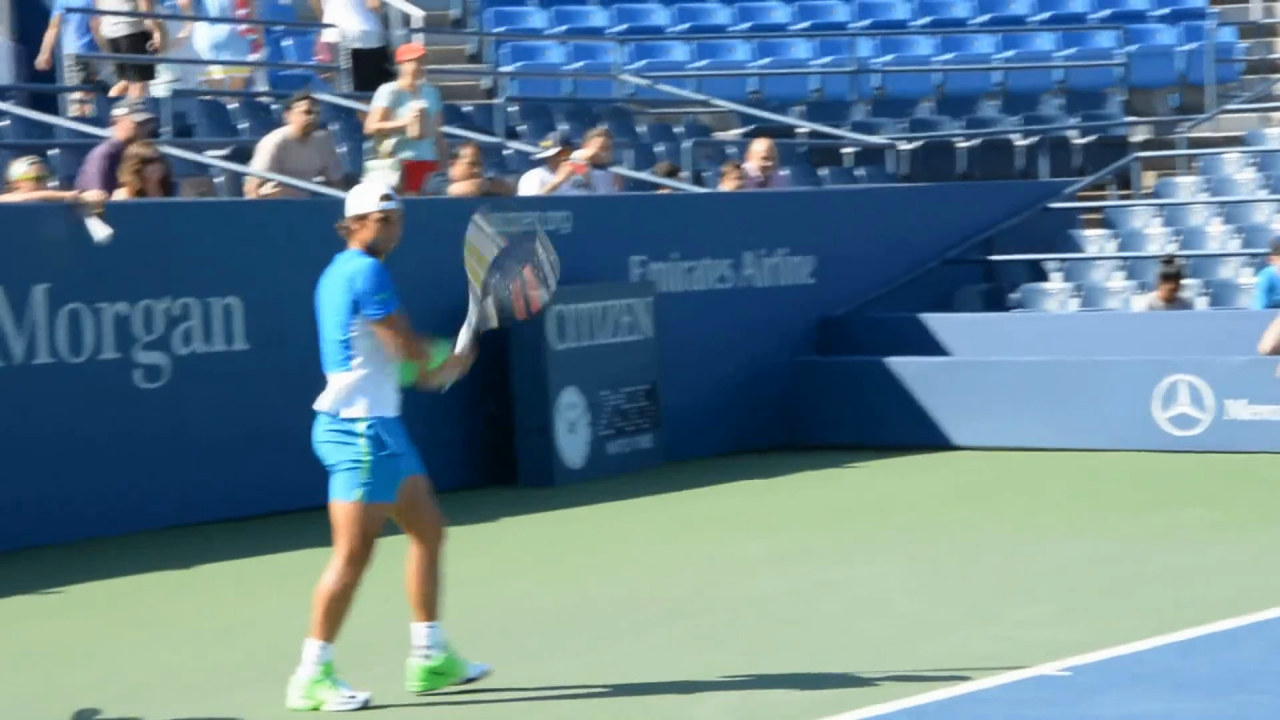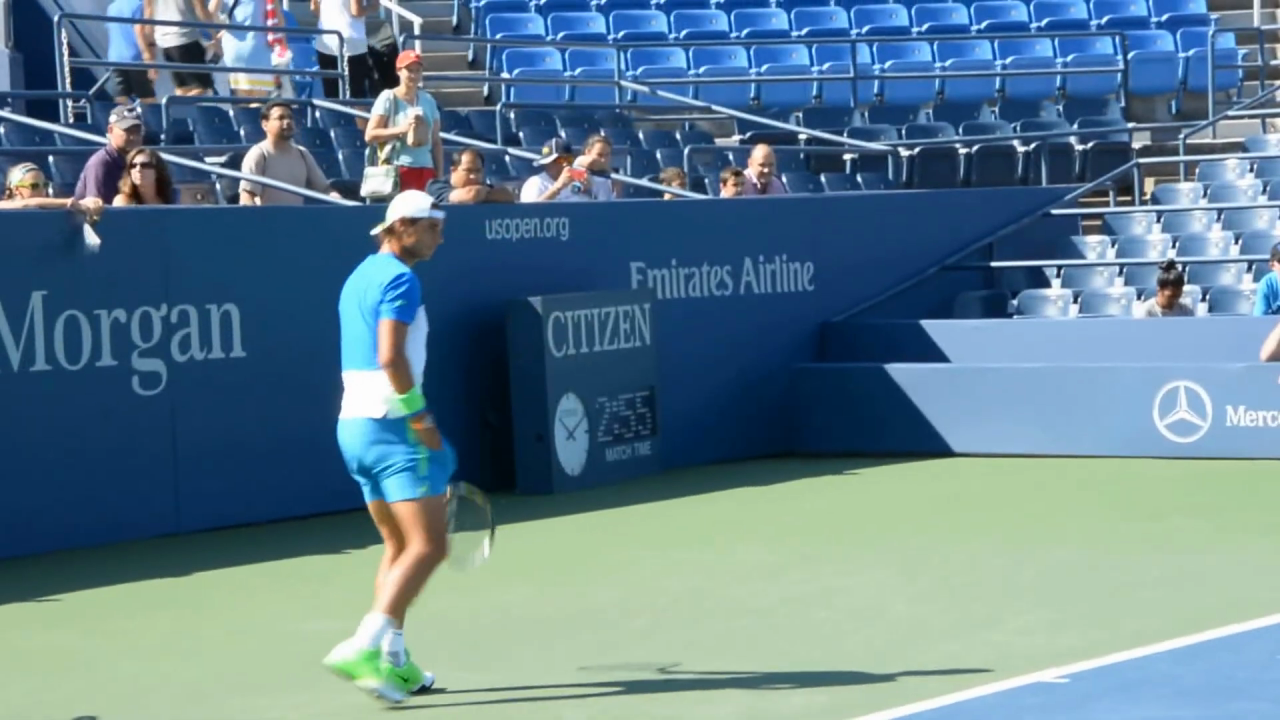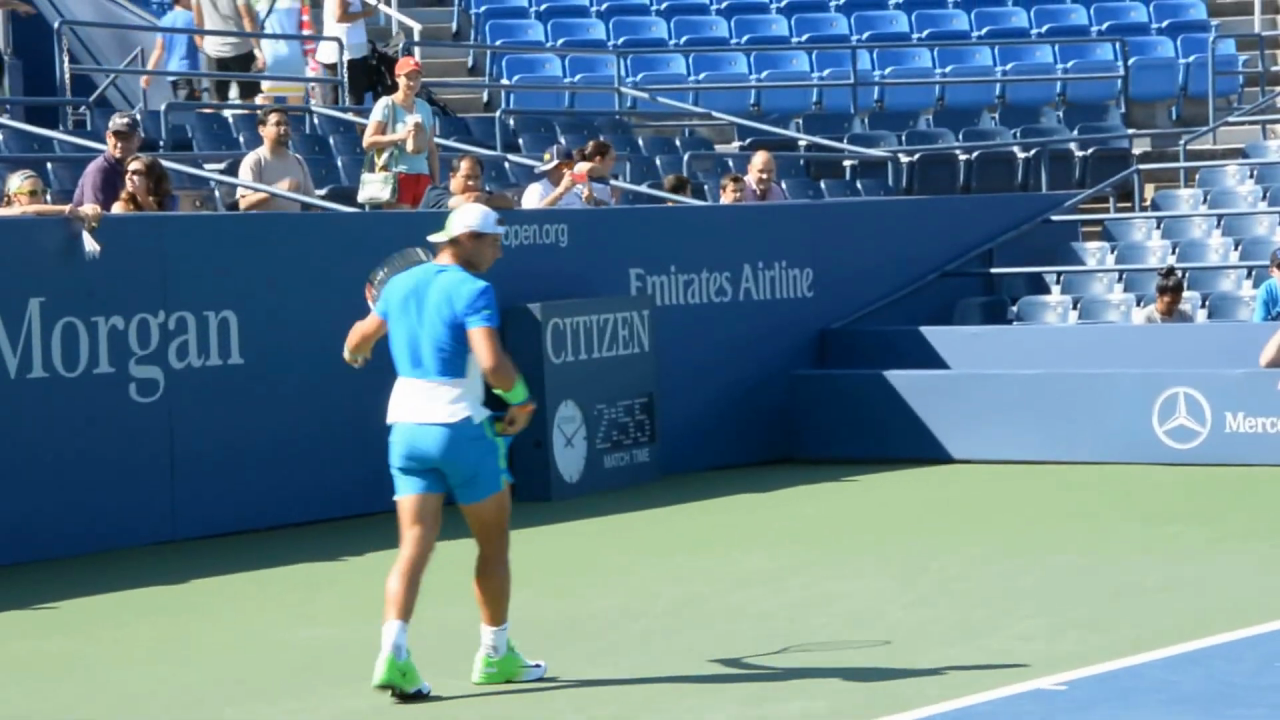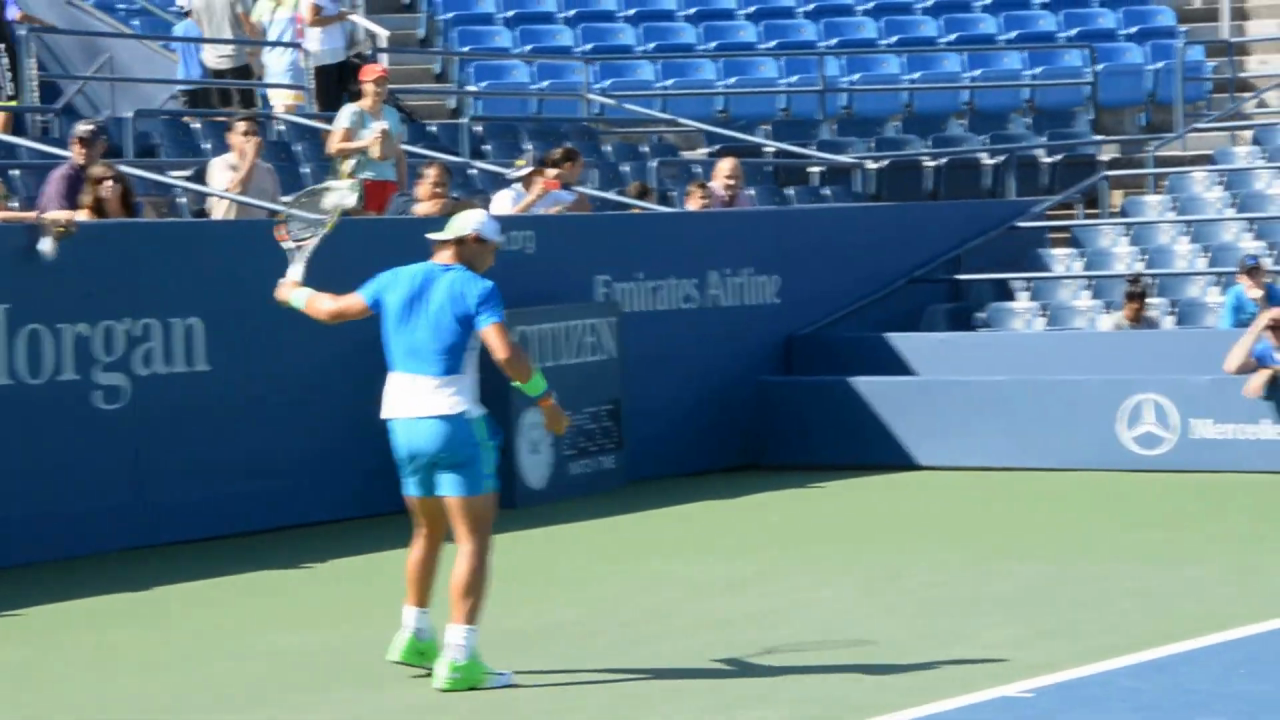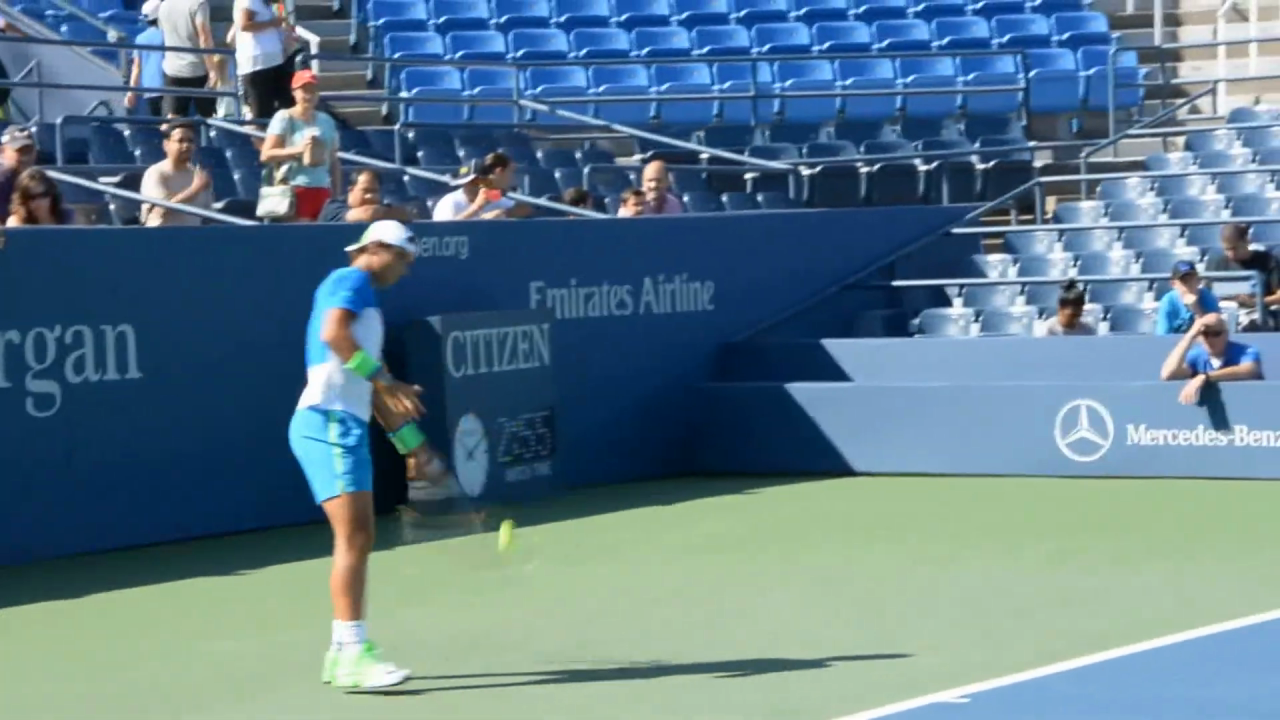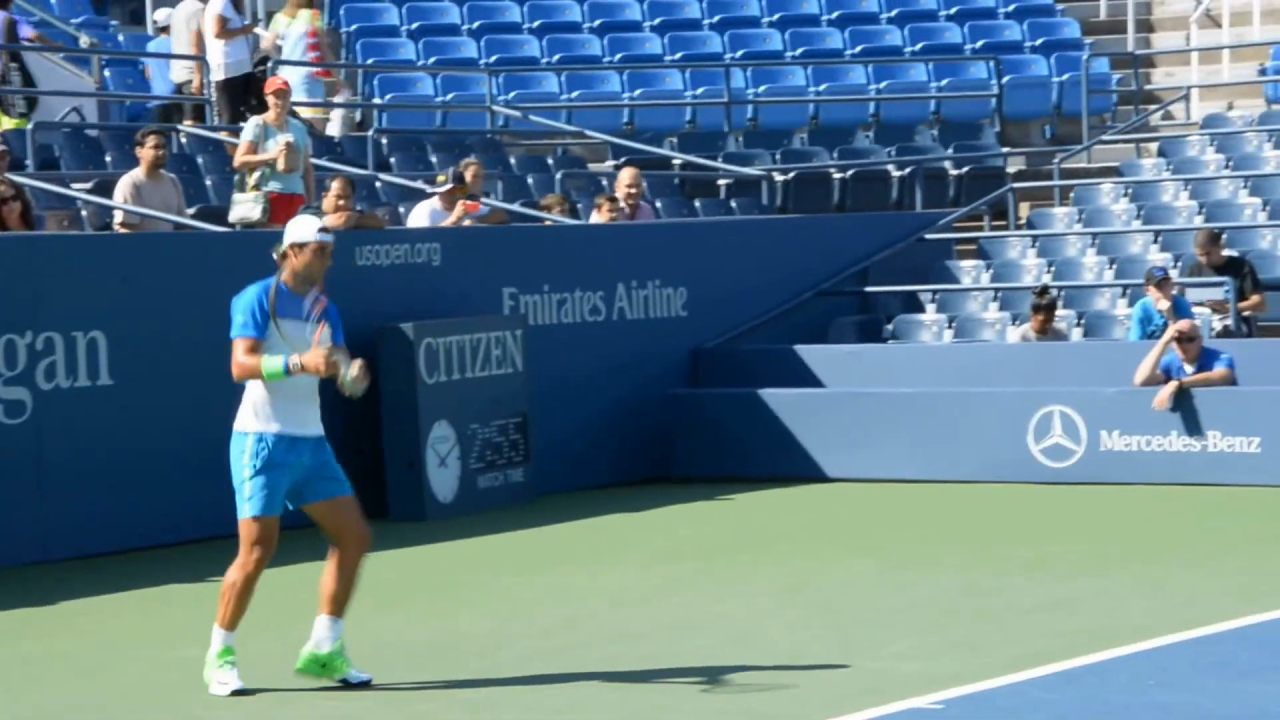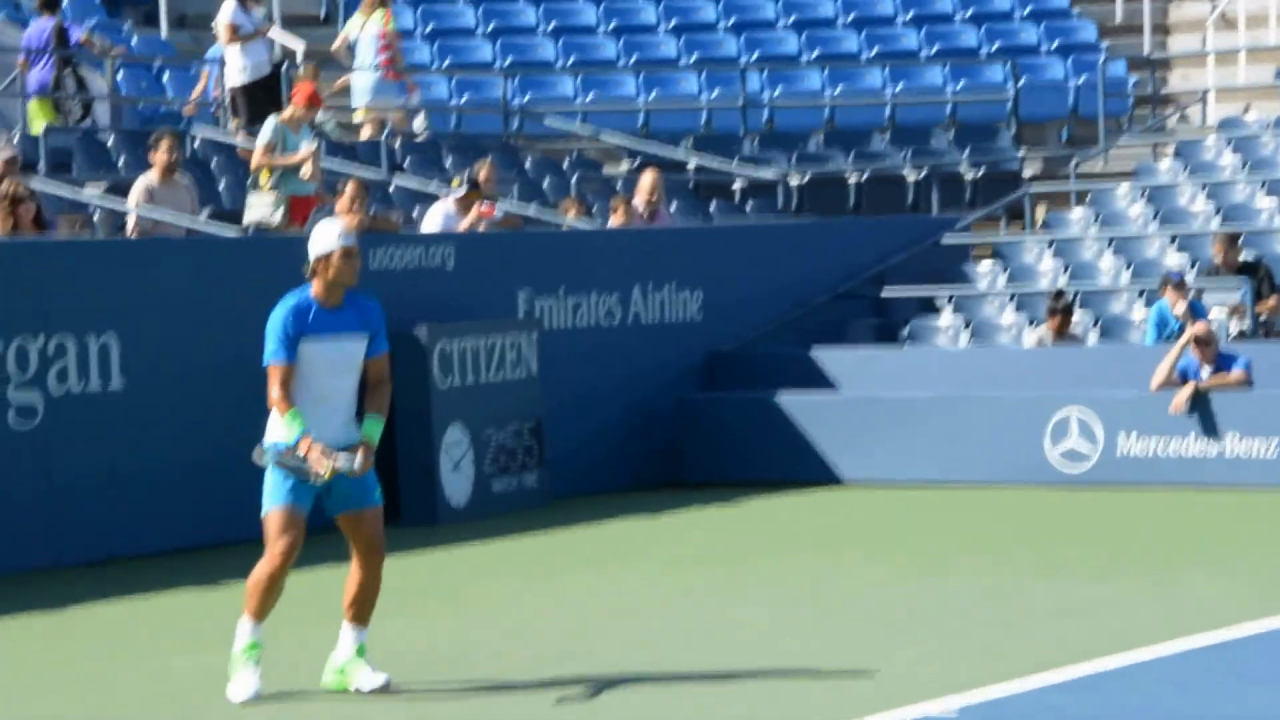
dt=0.5s
person 1, frame 1
left shoulder: (348, 272)
right shoulder: (366, 272)
right elbow: (407, 345)
left wrist: (432, 369)
right wrist: (446, 359)
left hip: (373, 426)
right hip: (360, 428)
left knee: (429, 531)
right knee: (353, 555)
left ankle: (433, 658)
right ankle: (311, 677)
person 1, frame 2
left shoulder: (362, 276)
right shoulder: (400, 278)
right elbow: (392, 358)
right wrist: (421, 417)
left hip: (354, 425)
right hip: (392, 428)
left knee: (400, 546)
right knee: (429, 545)
left ankle: (394, 663)
right ankle: (363, 648)
person 1, frame 3
left shoulder: (399, 283)
right shoulder: (474, 291)
left elbow: (358, 341)
right elbow: (494, 364)
left wrist: (354, 352)
right wrist: (521, 402)
left hip: (407, 429)
right hip: (460, 429)
left knee: (414, 547)
right knee: (493, 544)
left ankle: (394, 653)
right ankle: (495, 654)
person 1, frame 4
left shoulder: (394, 281)
right shoulder: (477, 289)
left elbow: (333, 309)
right elbow: (508, 354)
left wrist: (293, 293)
right wrist: (545, 398)
left hip: (404, 423)
right hip: (456, 423)
left knee: (427, 533)
right knee: (473, 542)
left ankle: (414, 638)
right ankle: (459, 660)
person 1, frame 5
left shoulder: (366, 311)
right shoulder: (348, 282)
left elbow: (379, 392)
right elbow: (332, 335)
left wrist: (412, 443)
right wrist: (380, 378)
left hip: (347, 428)
right hip: (327, 423)
left knee: (357, 540)
right knee: (353, 537)
left ankle: (346, 654)
right ankle: (353, 651)
person 1, frame 6
left shoulder: (323, 308)
right shoulder: (255, 298)
left elbow: (343, 368)
right elbow: (241, 365)
left wrist: (353, 373)
right wrist: (300, 364)
left hip: (310, 441)
right hip: (262, 441)
left knee: (355, 538)
right knee: (255, 555)
left ankle: (325, 650)
right ankle: (220, 655)
person 1, frame 7
left shoulder: (369, 310)
right shoulder: (289, 315)
left elbow: (379, 381)
right elbow: (278, 393)
left wrist: (368, 441)
right wrist: (308, 447)
left hip: (346, 450)
right hip: (291, 450)
left knee: (371, 553)
right knee: (282, 551)
left ankle: (349, 657)
right ankle: (244, 653)
